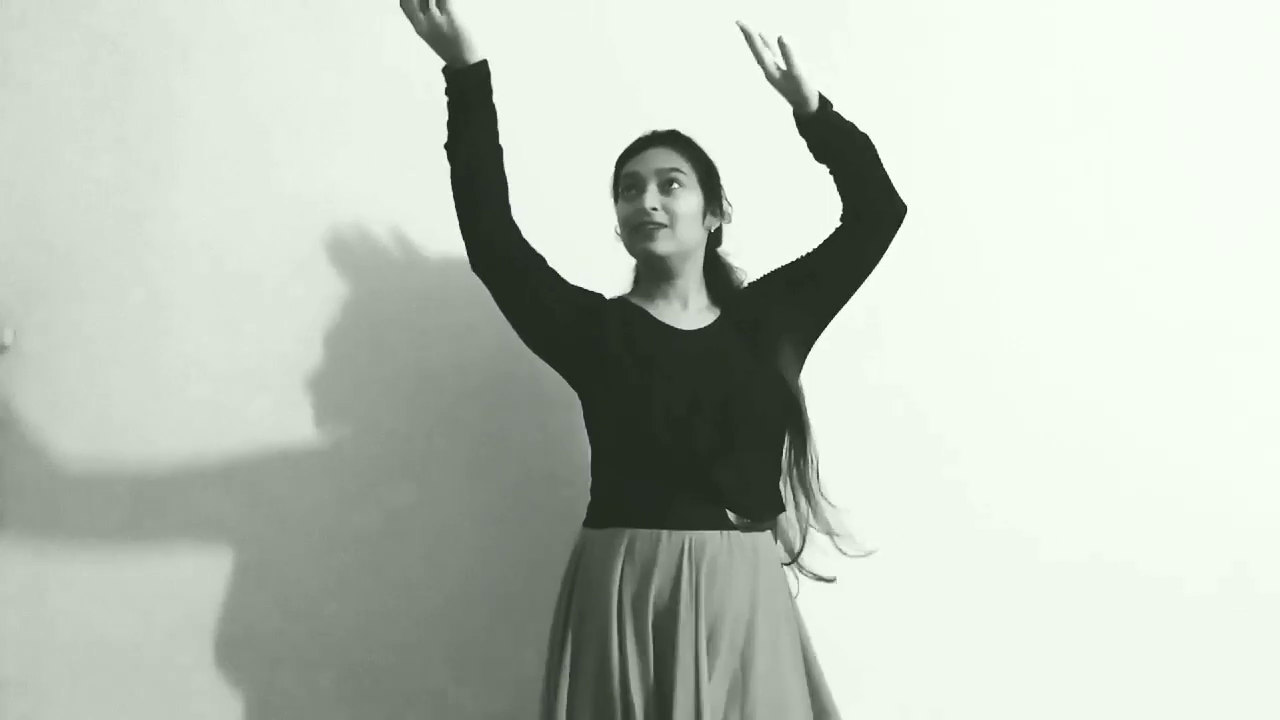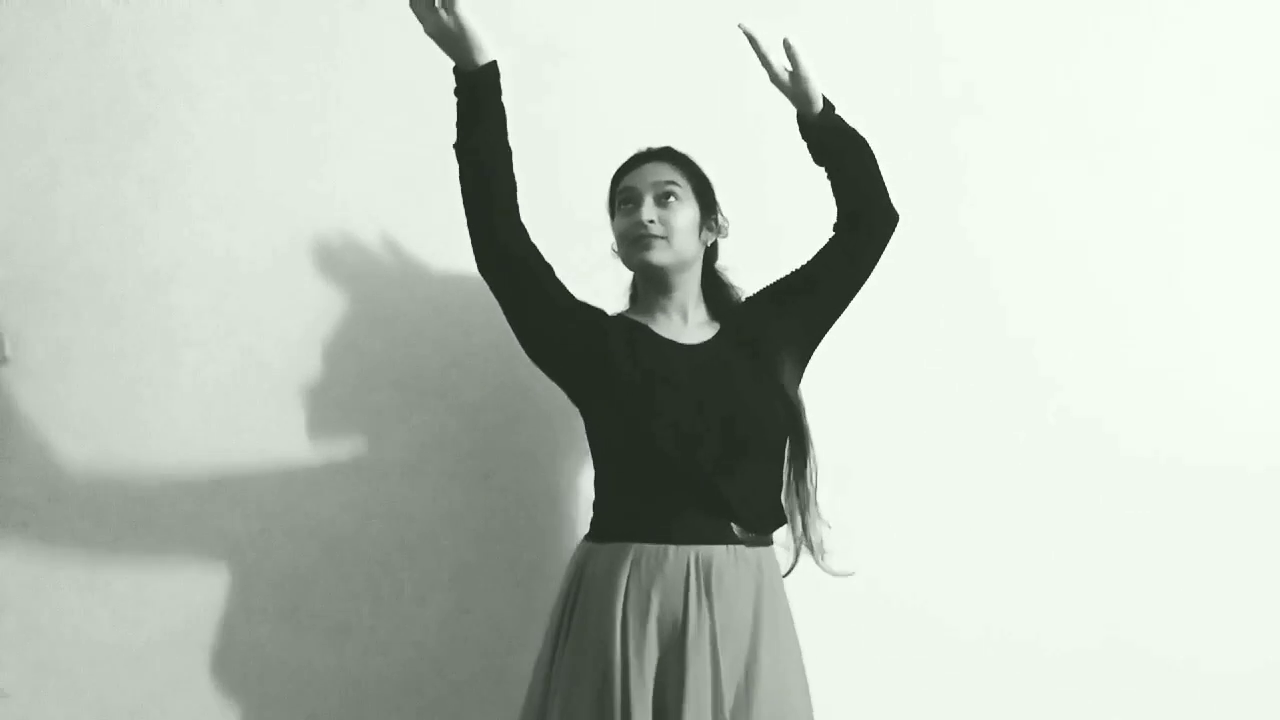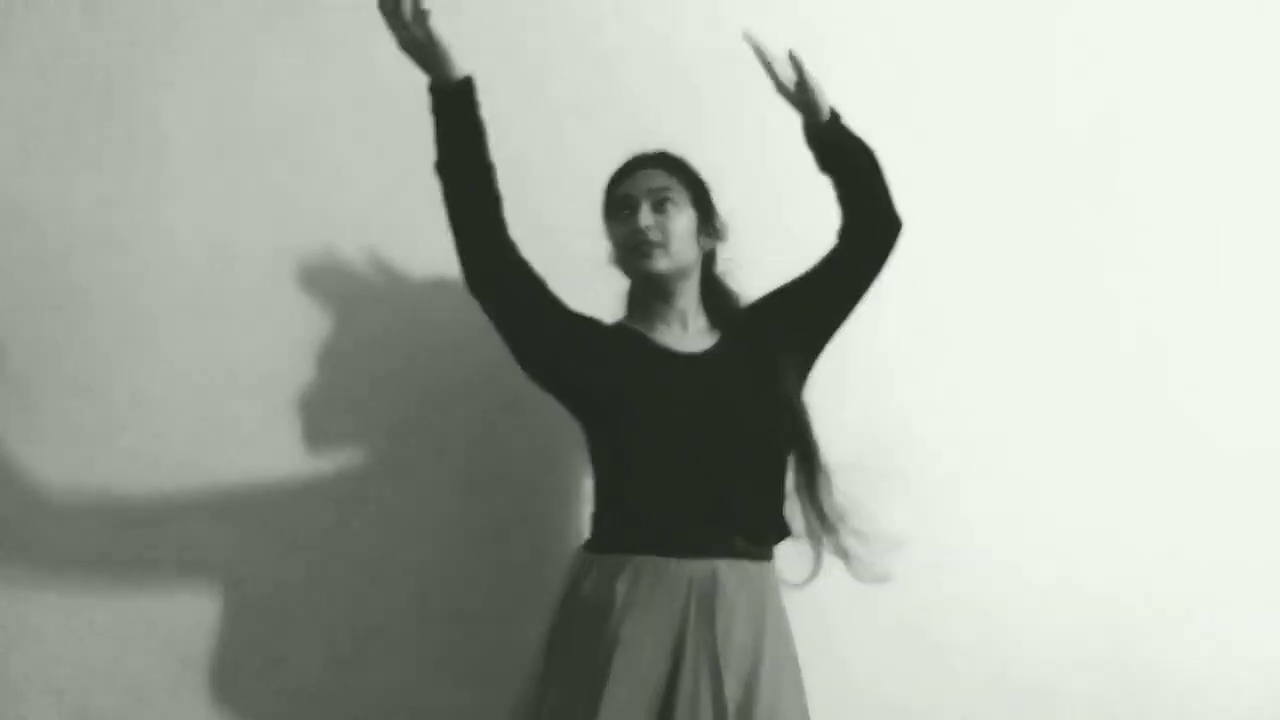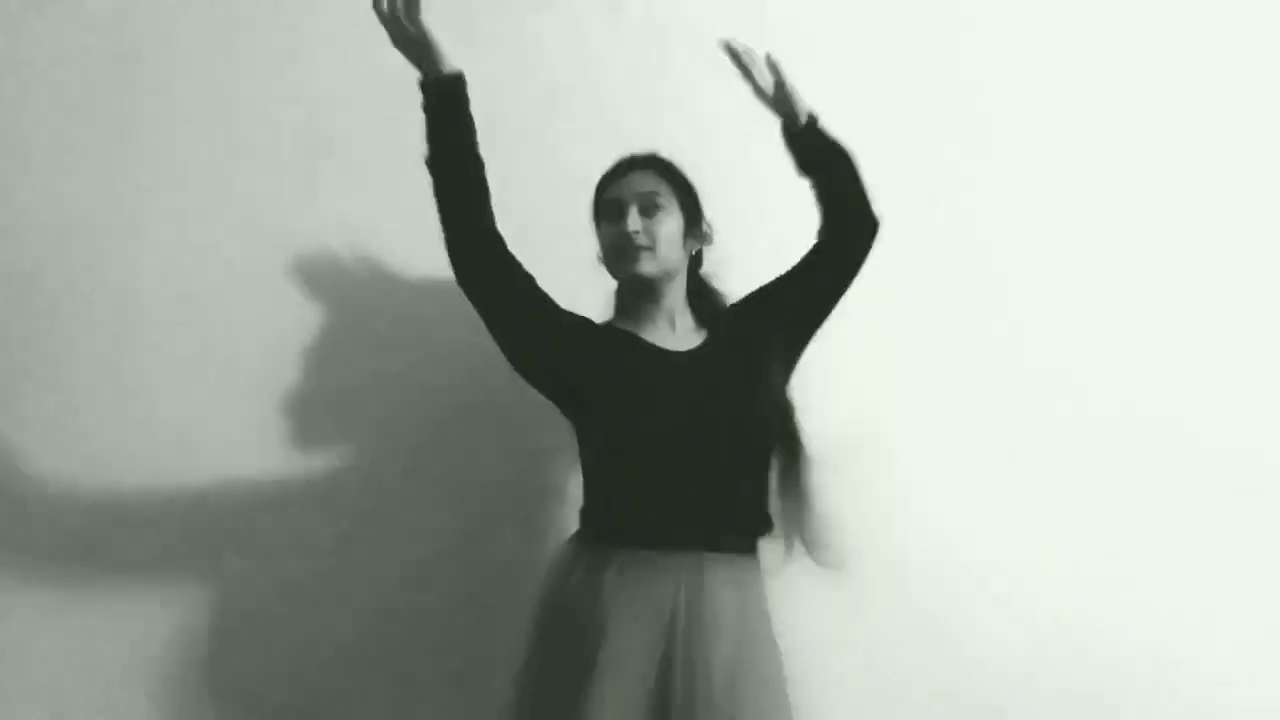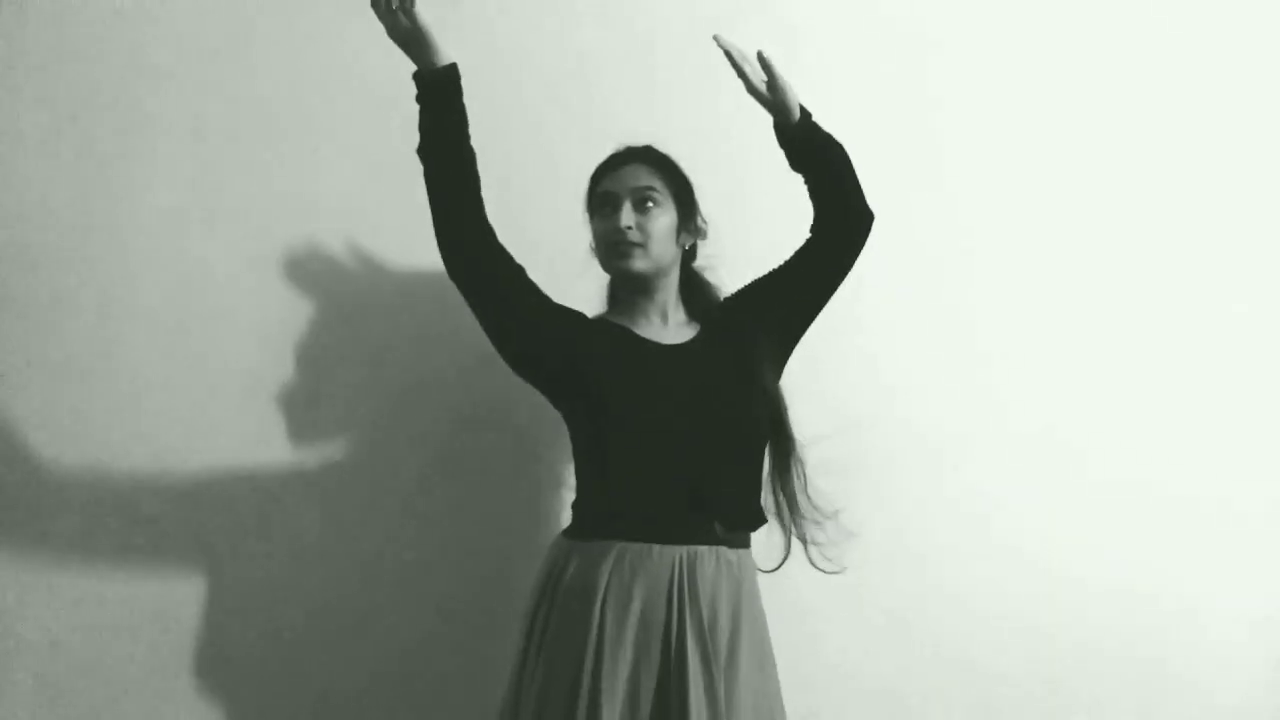
dt=0.7s
person 1, frame 1
left shoulder: (770, 316)
right shoulder: (596, 327)
left elbow: (877, 213)
right elbow: (492, 241)
left wrist: (809, 107)
right wrist: (466, 73)
left hip: (741, 591)
right hip: (626, 589)
person 1, frame 2
left shoulder: (768, 329)
right shoulder: (595, 343)
left elbow: (870, 220)
right elbow: (500, 239)
left wrist: (814, 111)
right wrist: (476, 74)
left hip: (742, 605)
right hip: (625, 601)
person 1, frame 3
left shoulder: (769, 339)
right shoulder: (592, 352)
left elbow: (874, 227)
right elbow: (487, 254)
left wrist: (819, 119)
right wrist: (451, 88)
left hip: (740, 616)
right hip: (621, 610)
person 1, frame 4
left shoulder: (755, 337)
right shoulder: (580, 350)
left elbow: (852, 228)
right elbow: (476, 249)
left wrist: (796, 120)
right wrist: (442, 84)
left hip: (725, 614)
right hip: (605, 606)
person 1, frame 5
left shoulder: (745, 330)
right shoulder: (572, 343)
left elbow: (846, 221)
right elbow: (466, 238)
left wrist: (789, 117)
right wrist: (436, 75)
left hip: (716, 600)
right hip: (598, 596)
